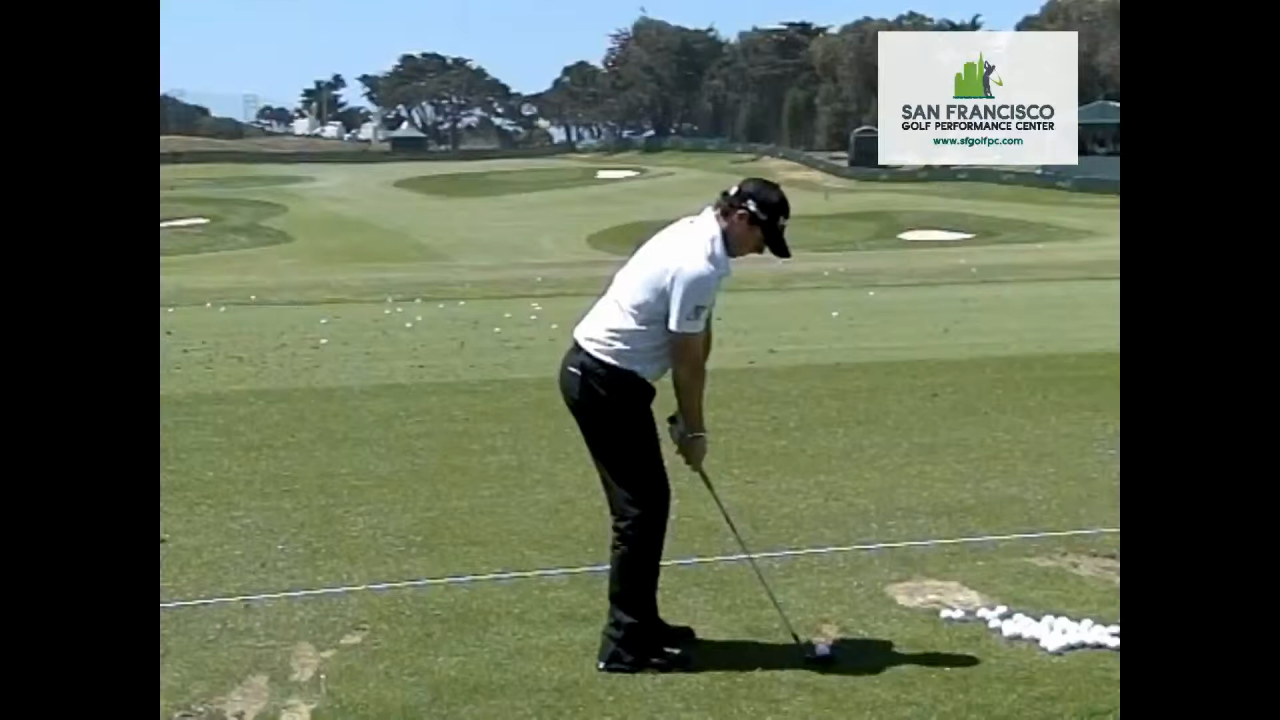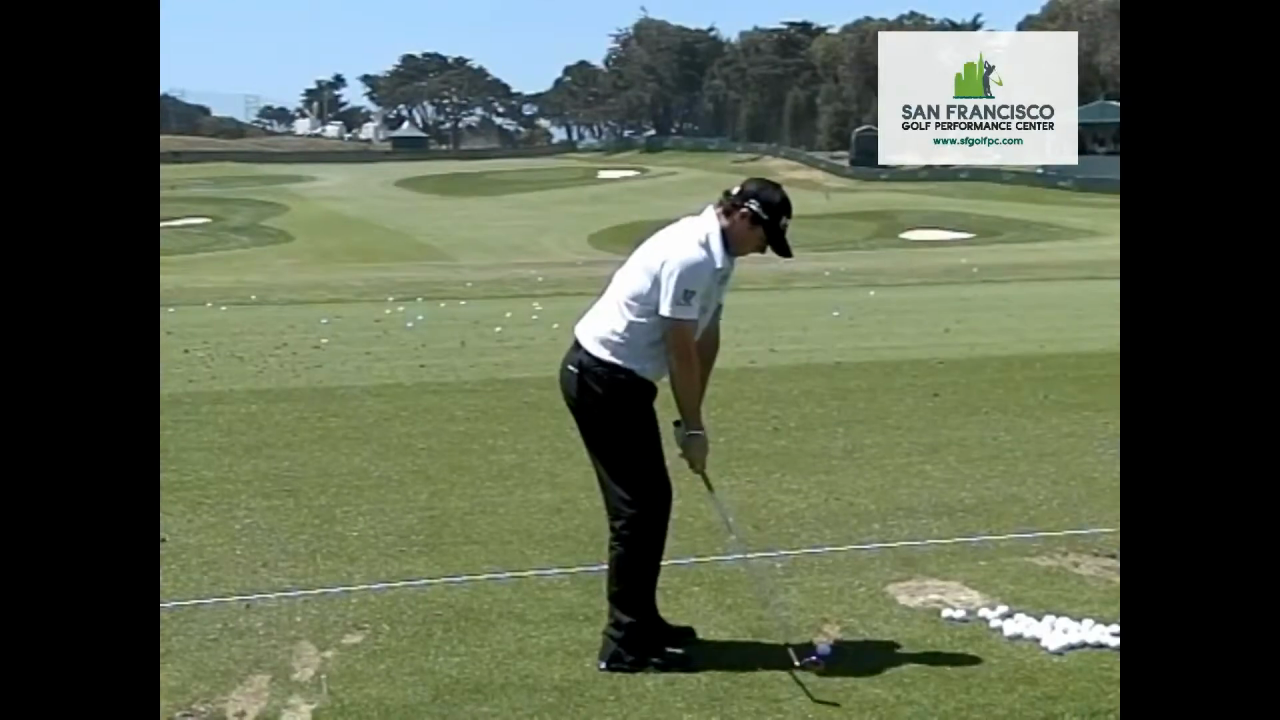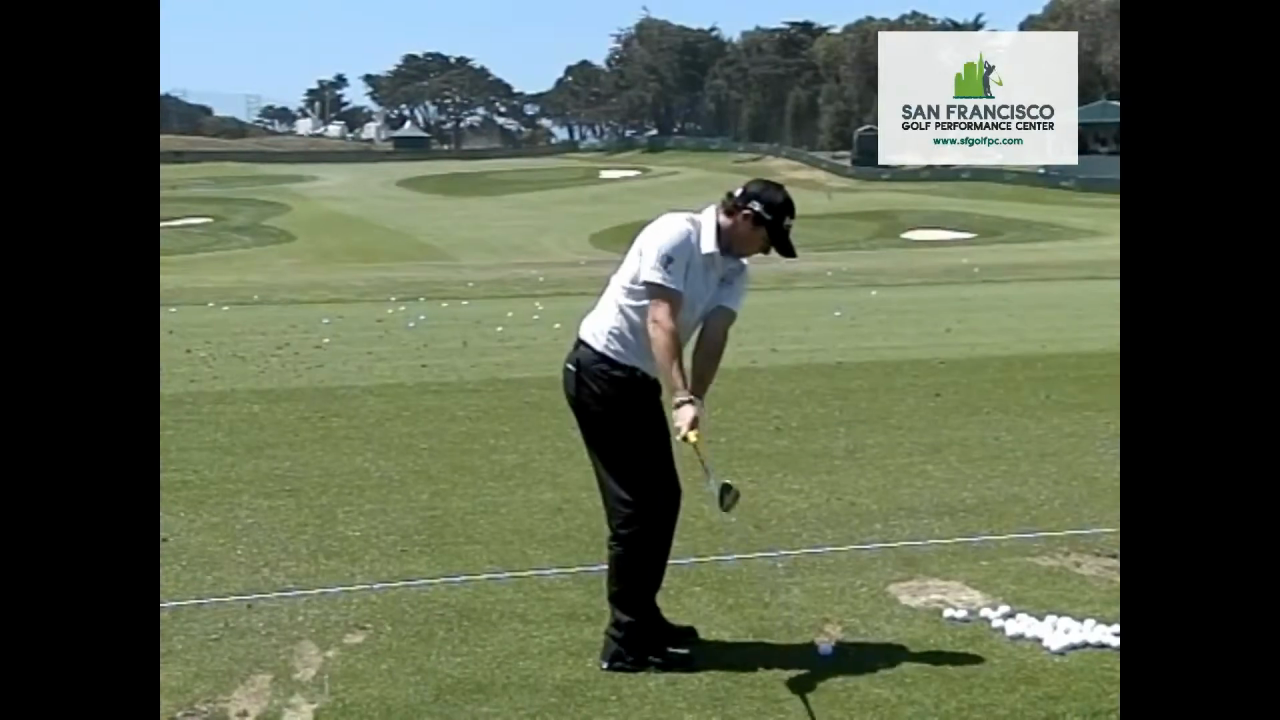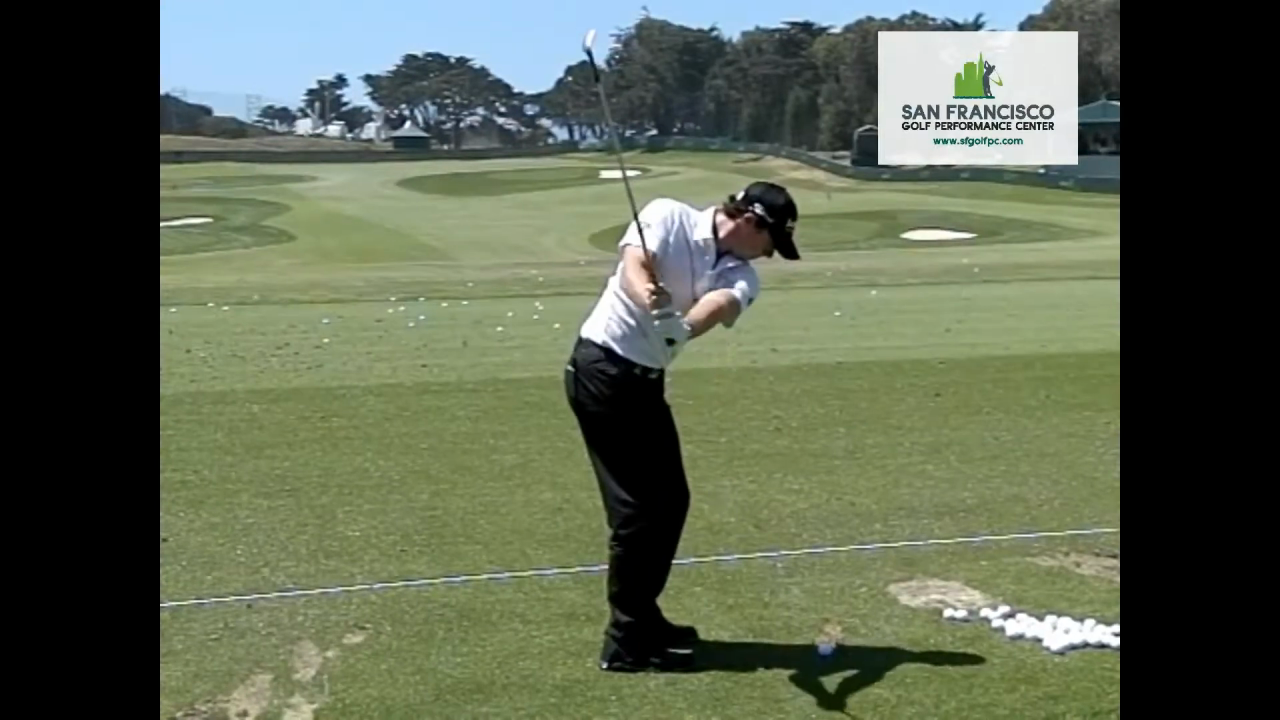
dt=0.5s
person 1, frame 1
left shoulder: (697, 235)
right shoulder: (698, 266)
left elbow: (699, 340)
right elbow: (687, 361)
left wrist: (686, 415)
right wrist: (694, 430)
left hip: (611, 376)
right hip: (603, 380)
left knee: (651, 500)
right knee: (639, 508)
left ankle: (640, 620)
right ankle: (624, 644)
person 1, frame 2
left shoulder: (715, 254)
right shoulder: (691, 256)
left elbow: (707, 339)
right elbow: (680, 352)
left wrist: (692, 416)
right wrist: (693, 430)
left hip: (621, 378)
right hip: (600, 377)
left knee: (654, 500)
right knee: (637, 508)
left ankle: (640, 619)
right ankle: (624, 644)
person 1, frame 3
left shoulder: (734, 273)
right shoulder: (675, 232)
left elbow: (713, 337)
right elbow: (661, 320)
left wrist: (695, 401)
right wrist: (682, 397)
left hip: (640, 381)
right hip: (601, 372)
left knee: (662, 500)
right knee: (635, 507)
left ankle: (642, 617)
right ankle: (626, 642)
person 1, frame 4
left shoulder: (741, 276)
right shoulder: (668, 216)
left elbow: (718, 307)
right elbow: (631, 271)
left wrist: (684, 328)
right wrist: (652, 302)
left hip: (645, 378)
right hip: (603, 368)
left knee: (669, 500)
right knee: (636, 507)
left ankle: (642, 617)
right ankle: (625, 642)
